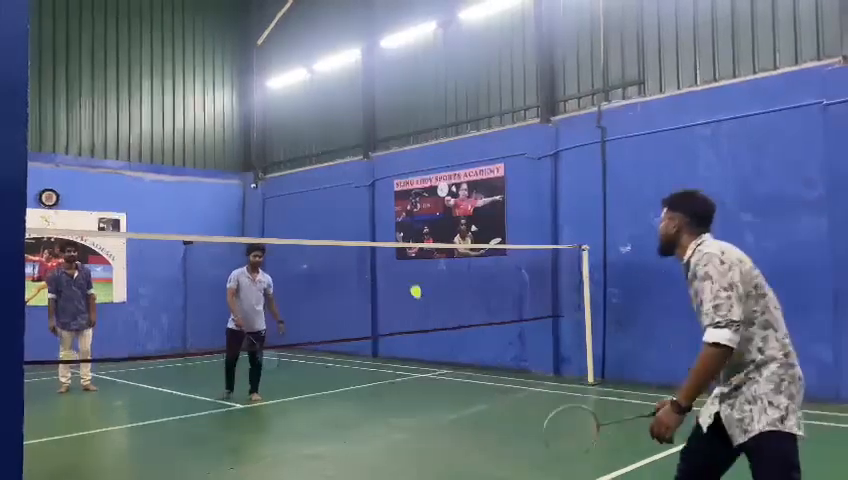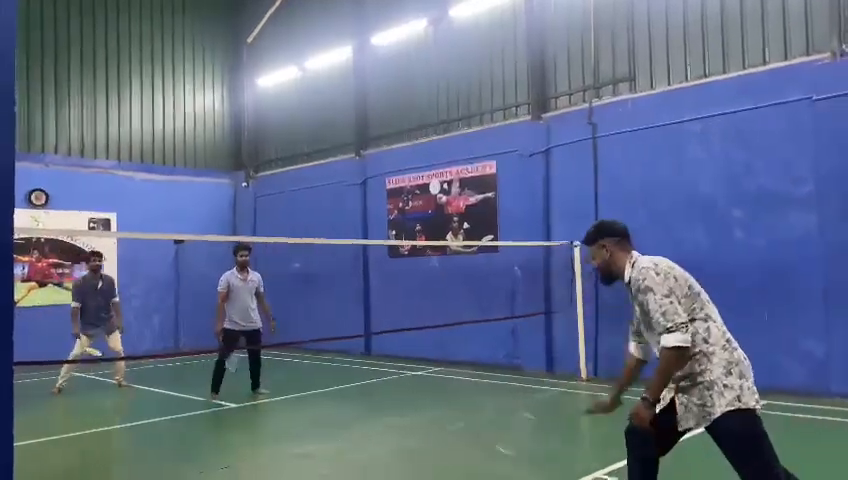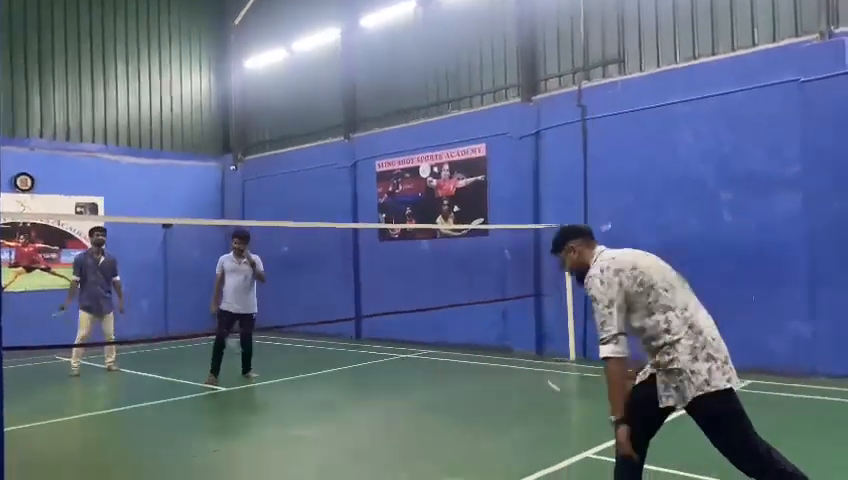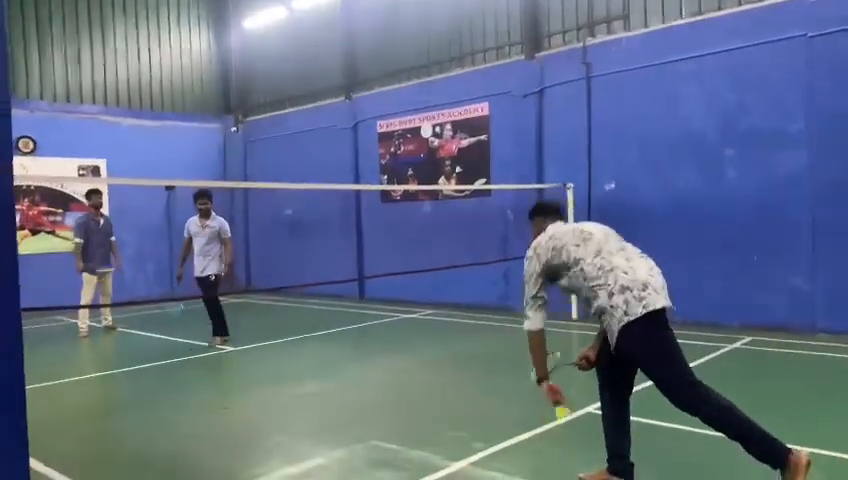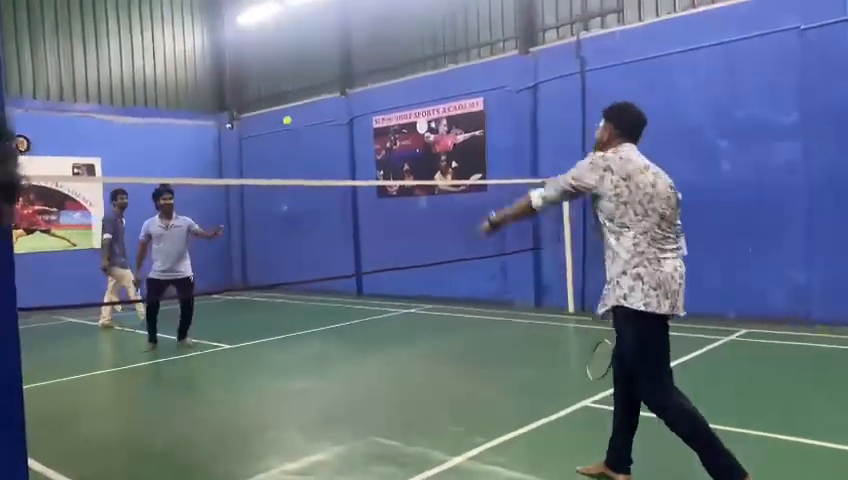
dt=0.7s
person 1, frame 1
left shoulder: (710, 259)
right shoulder: (707, 258)
left elbow: (721, 342)
left wrist: (678, 406)
right wrist: (681, 401)
left hip: (765, 398)
right hip: (737, 397)
person 1, frame 2
left shoulder: (647, 272)
right shoulder: (639, 280)
left elbow: (678, 343)
right elbow: (639, 348)
left wrist: (648, 401)
right wrist: (615, 396)
left hip: (719, 385)
right knee: (639, 440)
person 1, frame 3
left shoulder: (599, 274)
right shoulder: (629, 259)
left elbow: (613, 351)
left wrist: (620, 421)
left hip: (693, 368)
right hip: (684, 360)
left knee: (753, 458)
right knee: (630, 425)
person 1, frame 4
left shoulder: (542, 247)
right shoulder: (591, 231)
left elbow: (534, 319)
left wrist: (543, 379)
right wrist: (597, 346)
left hip: (632, 306)
right hip: (648, 293)
left knee: (687, 393)
right knee: (610, 375)
person 1, frame 5
left shoulder: (600, 165)
right shoulder: (661, 177)
left elbow: (543, 196)
right elbow: (675, 243)
left wrist: (499, 218)
left hip: (635, 292)
right hip: (661, 287)
left knee: (658, 391)
right knee: (626, 375)
person 2, frame 1
left shoulder: (267, 279)
right shoulder: (236, 275)
left elbow: (270, 302)
right elbow: (230, 297)
left wrist: (279, 320)
right wrist: (237, 316)
left hip: (258, 326)
right hip: (236, 326)
left knee: (256, 360)
right knee: (231, 358)
left ankle: (254, 391)
right ankle: (228, 389)
person 2, frame 2
left shoulder: (257, 277)
right shoulder: (227, 277)
left elbow: (261, 300)
right elbow: (221, 302)
left wrist: (270, 318)
right wrist: (219, 324)
left hip: (254, 325)
right hip: (232, 326)
left knee: (255, 357)
right knee: (223, 357)
left ankle: (256, 387)
right ankle: (214, 391)
person 2, frame 3
left shoulder: (255, 260)
right shoulder: (224, 259)
left elbow: (263, 279)
right elbow: (218, 283)
left wrist: (252, 264)
right wrist: (214, 303)
left hip: (248, 308)
right hip: (227, 307)
left knee: (246, 339)
right knee: (220, 338)
left ankle: (247, 370)
right ankle: (213, 374)
person 2, frame 4
left shoulder: (220, 223)
right shoulder: (190, 223)
left elbow: (227, 245)
right elbow: (187, 245)
left wrist: (226, 265)
right wrist: (180, 267)
left hip: (213, 269)
right hip: (199, 270)
left knee: (210, 300)
right knee: (211, 302)
left ankle: (218, 334)
right ankle: (223, 333)
person 2, frame 5
left shoulder: (185, 222)
right shoulder: (149, 225)
left elbow: (202, 233)
right elbow: (142, 249)
left wrist: (214, 234)
right wrist: (138, 271)
left hip: (182, 273)
right hip: (158, 274)
left knee: (187, 305)
right knee: (152, 306)
left ankle: (182, 337)
right ankle: (152, 341)
person 3, frame 1
left shoulder: (85, 272)
right shoulder: (55, 275)
left elbow: (90, 294)
right elbow: (52, 299)
left wrist: (93, 313)
right wrist: (51, 319)
left hip: (84, 319)
right hip: (65, 321)
left knee: (85, 351)
right knee: (64, 353)
left ankle: (86, 382)
right ankle: (65, 383)
person 3, frame 2
left shoulder: (110, 281)
right shoulder: (80, 284)
left elbow: (115, 302)
right elbow: (76, 306)
left wrist: (119, 320)
right wrist: (75, 327)
left hip: (108, 324)
right hip: (88, 327)
left knee: (119, 351)
right knee: (75, 355)
left ankle: (119, 379)
right ankle: (60, 384)
person 3, frame 3
left shoulder: (111, 259)
right shoulder: (81, 258)
left elbow: (116, 281)
right elbow: (75, 281)
left wrist: (121, 299)
right wrist: (68, 300)
left hip: (106, 304)
right hip: (87, 305)
left knee: (109, 335)
right knee: (82, 336)
left ankle: (110, 363)
right ankle: (75, 366)
person 3, frame 4
left shoulder: (107, 220)
right shoulder: (82, 221)
left elbow: (112, 241)
right elbow: (78, 242)
left wrist: (117, 258)
right wrist: (79, 261)
left hip: (106, 265)
right hip: (90, 266)
left knee: (106, 294)
right knee: (87, 297)
left ankle: (107, 321)
right ankle: (83, 328)
person 3, frame 5
left shoulder: (121, 219)
right shoulder: (110, 217)
right elbow: (106, 240)
left wrist: (125, 259)
right wrist: (104, 259)
left hip: (118, 261)
right hip: (115, 261)
left knee: (112, 291)
right knee: (132, 286)
left ankle: (105, 320)
right ankle: (143, 316)
